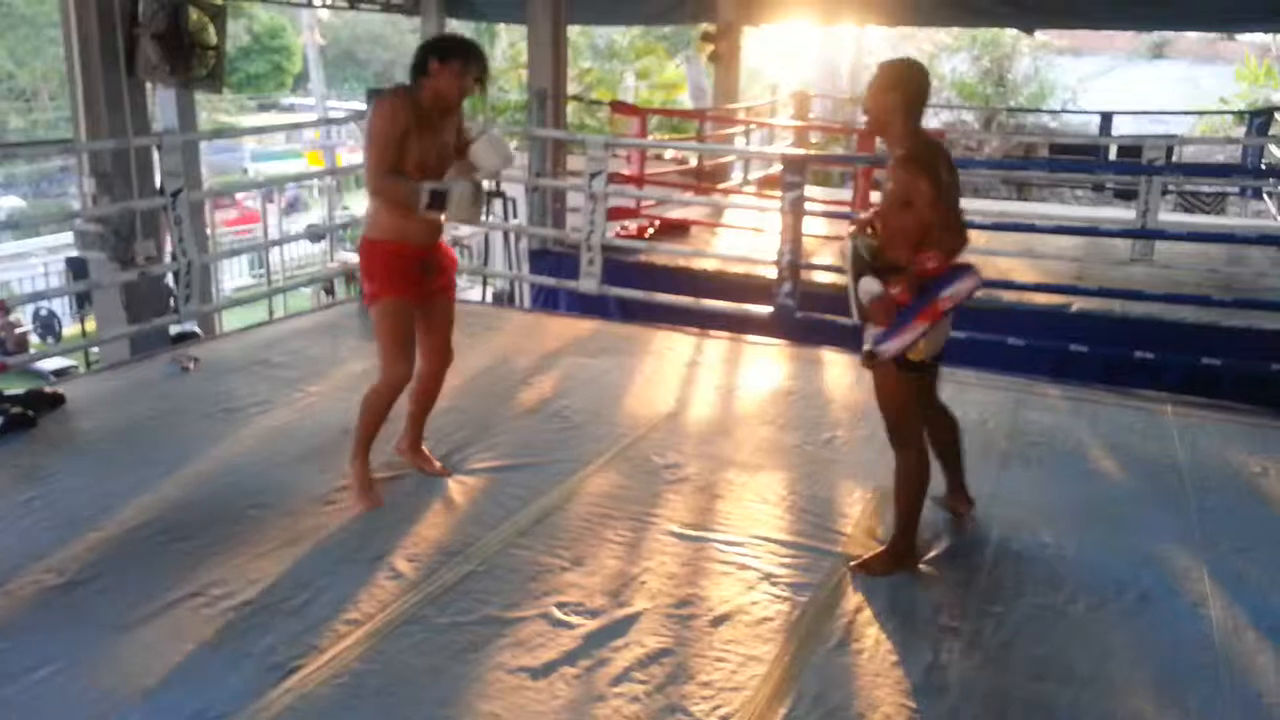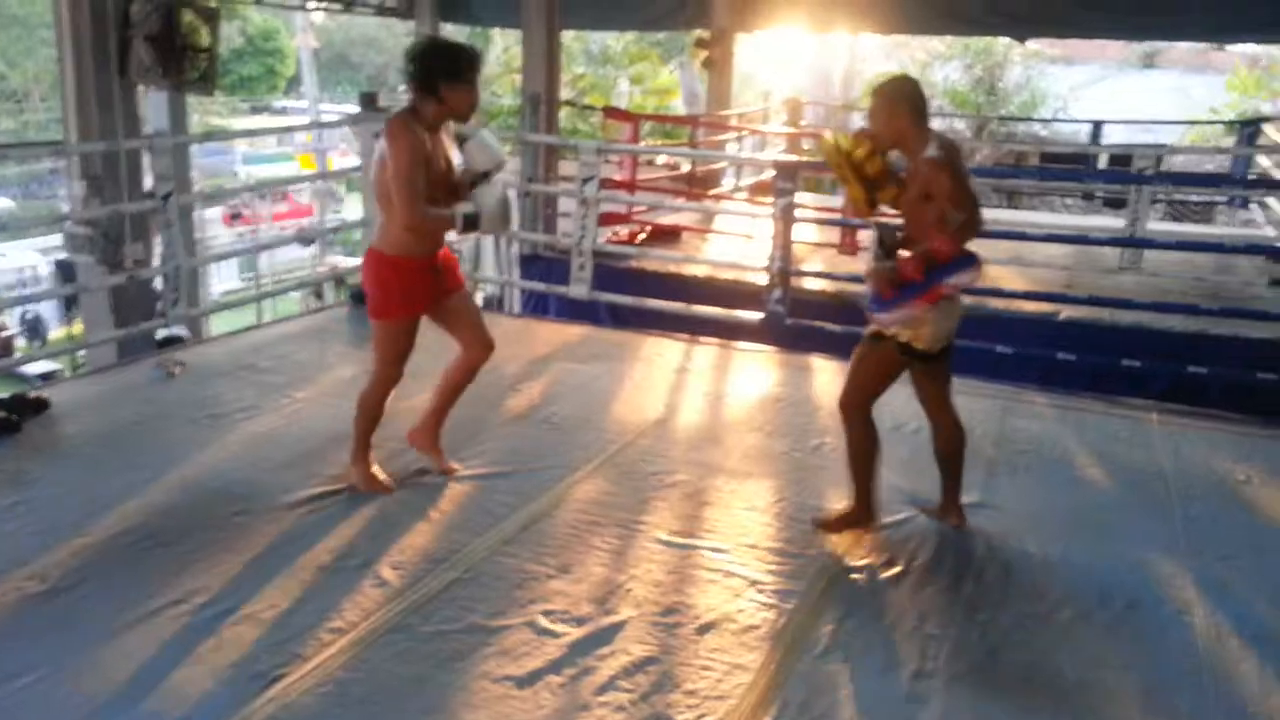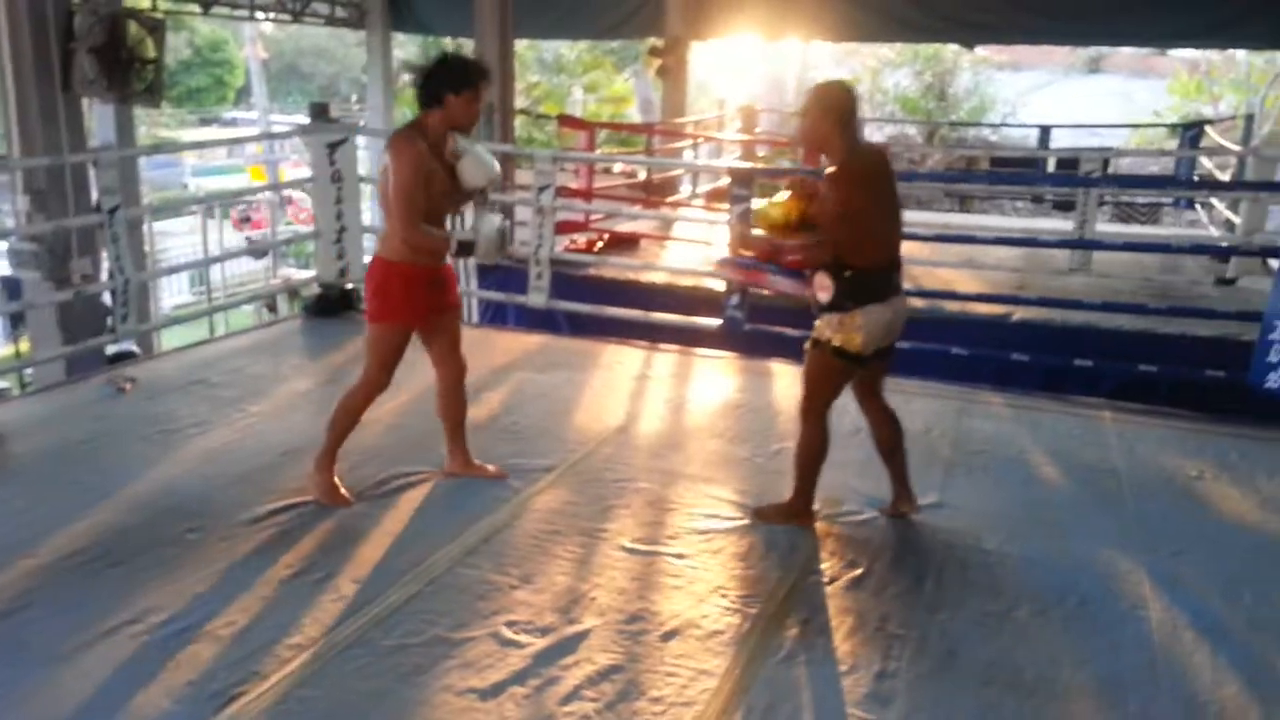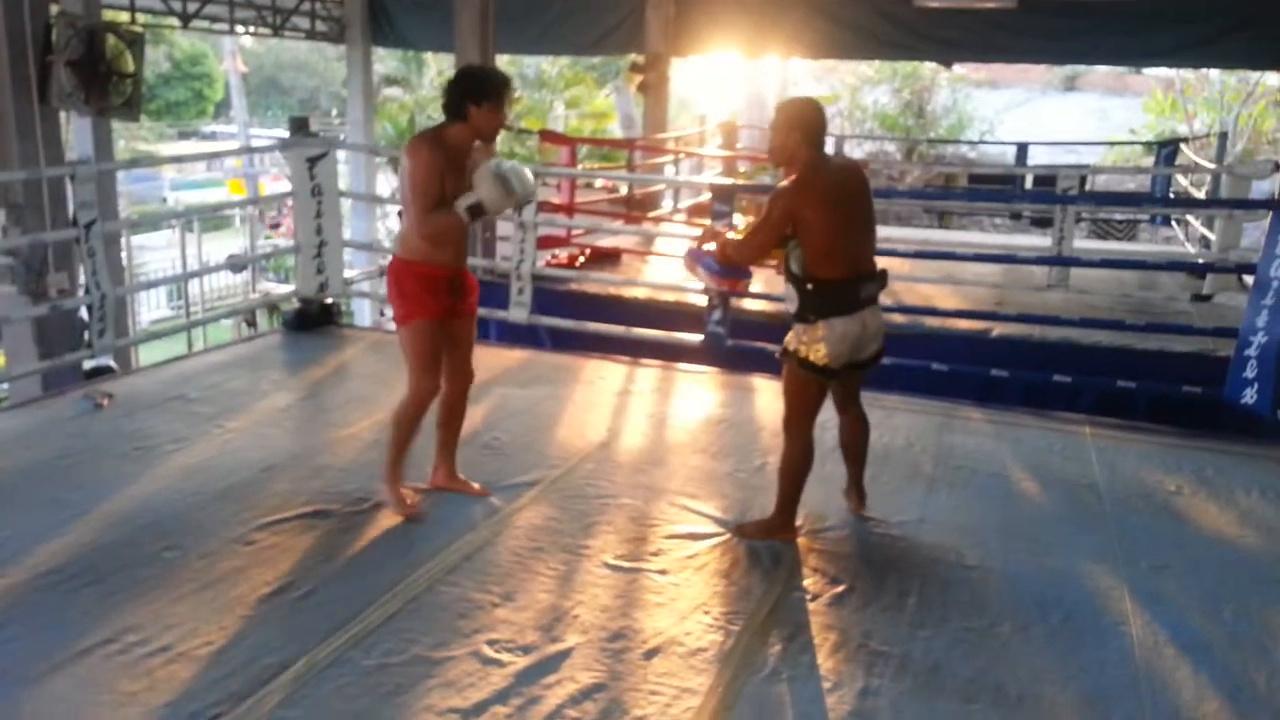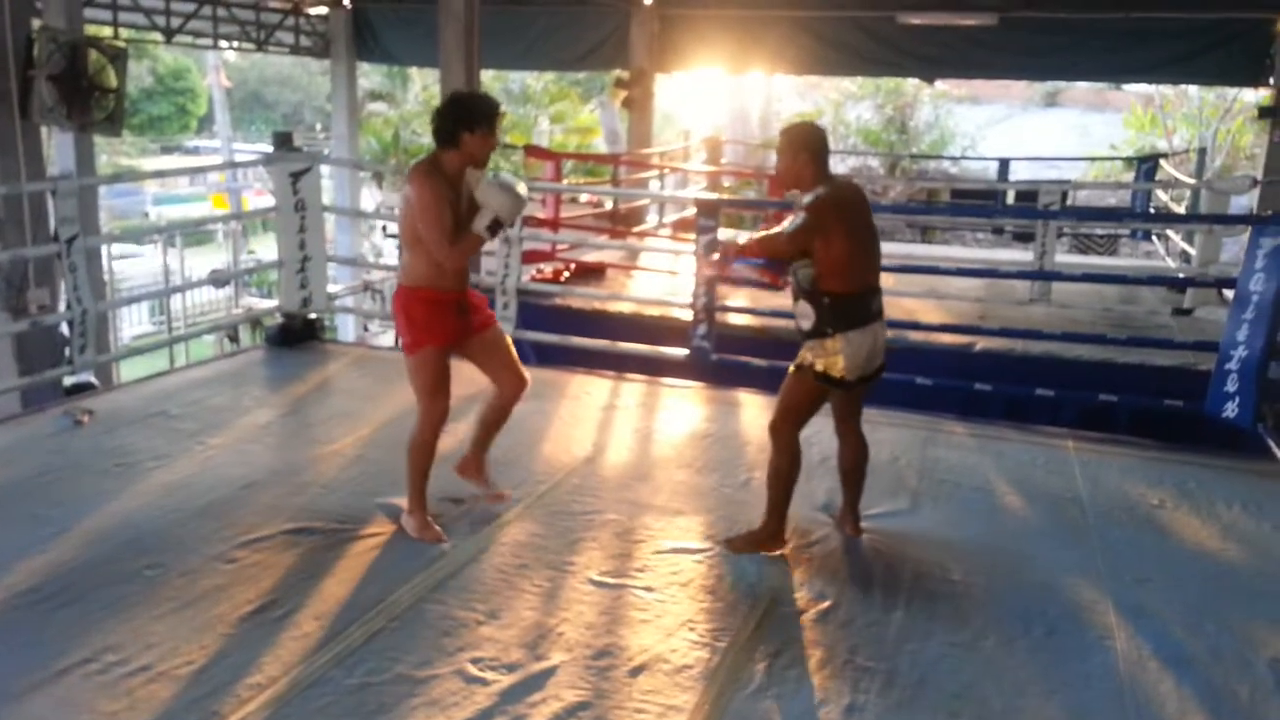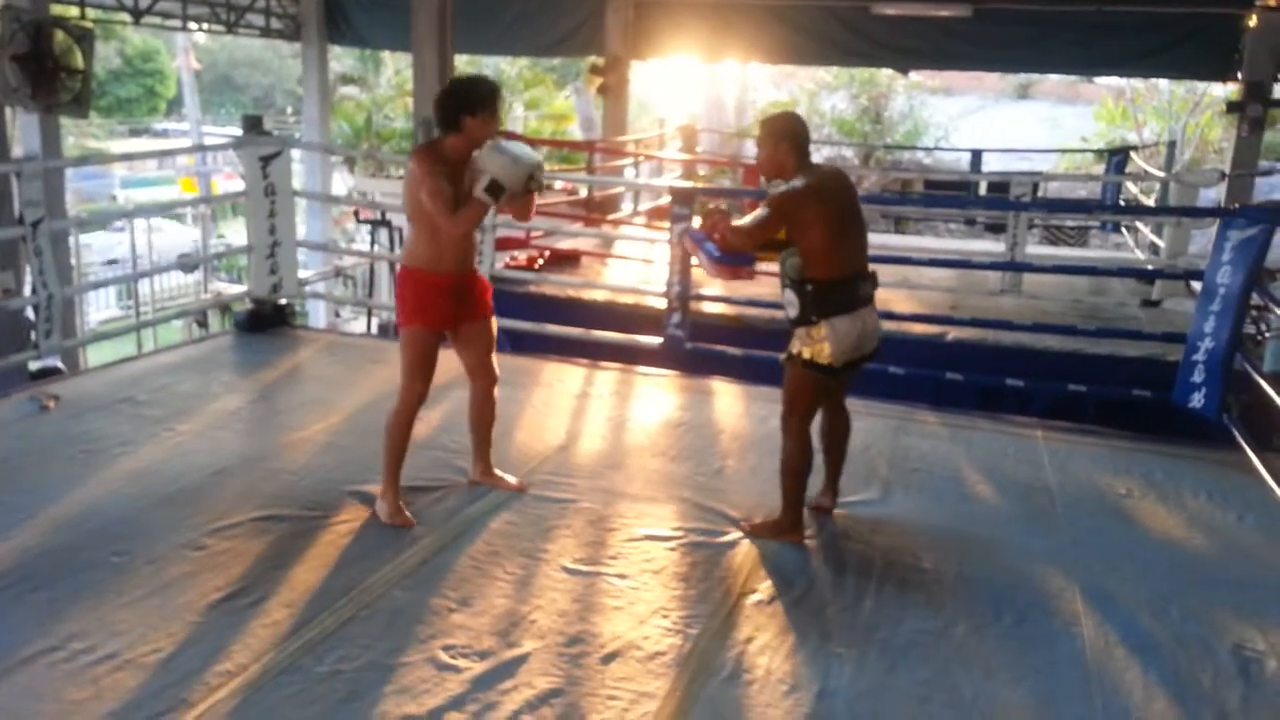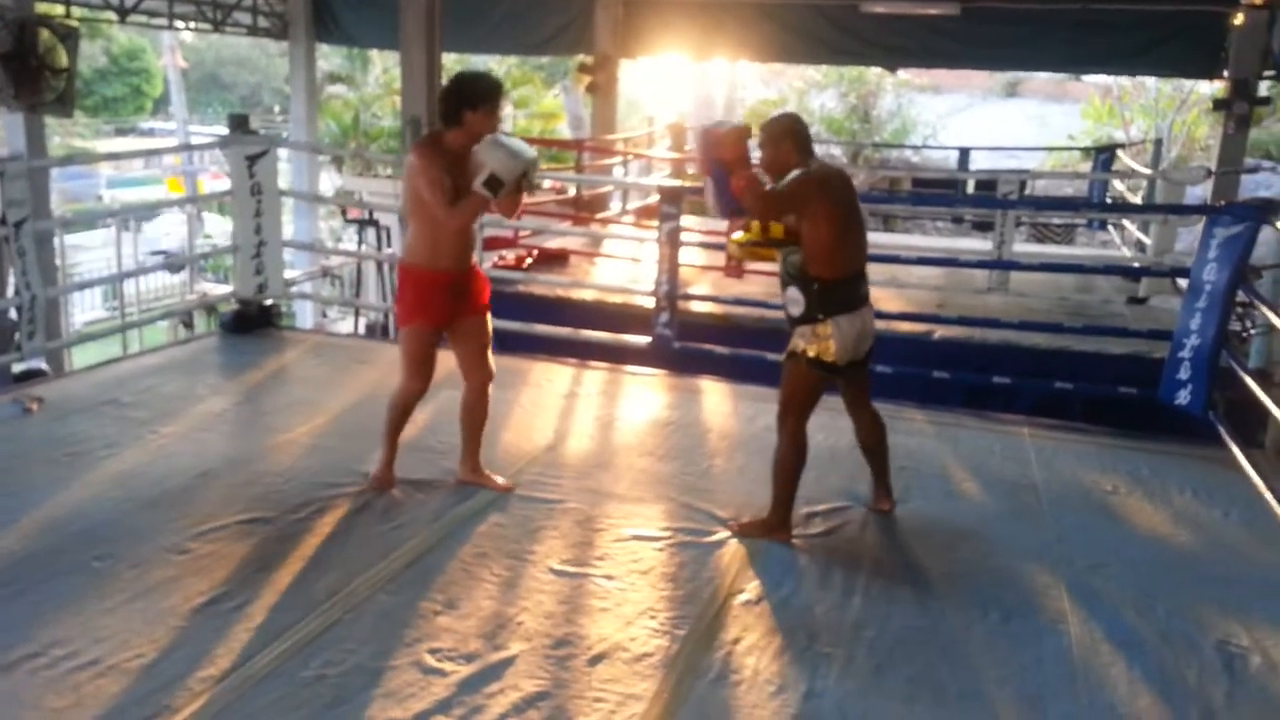
dt=0.3s
person 1, frame 1
left shoulder: (450, 117)
right shoulder: (392, 107)
left elbow: (460, 170)
right elbow: (379, 184)
right wrist: (432, 198)
left hip: (433, 254)
right hip: (388, 257)
left knee: (438, 358)
right knee: (397, 371)
left ankle: (412, 442)
right ankle: (359, 462)
person 1, frame 2
left shoulder: (440, 130)
right shoulder: (405, 134)
right elbow: (412, 218)
left wrist: (471, 182)
right wrist: (463, 220)
left hip: (435, 262)
right hip: (396, 268)
left knee: (480, 346)
right knee: (387, 375)
left ankle: (427, 432)
right ankle: (360, 459)
person 1, frame 3
left shoulder: (446, 142)
right shoulder: (410, 148)
right elbow: (409, 231)
left wrist: (472, 188)
left hip: (435, 275)
right hip: (397, 277)
left knee: (452, 369)
right knee: (374, 381)
left ankle: (459, 457)
right ankle: (324, 465)
person 1, frame 4
left shoulder: (478, 151)
right shoulder: (426, 149)
right elbow: (423, 225)
left wrist: (505, 195)
right wrist: (476, 204)
left hip: (455, 277)
right hip: (415, 277)
left knee: (459, 380)
right knee: (425, 386)
left ankle: (445, 471)
right ankle: (393, 475)
person 1, frame 5
left shoulder: (466, 176)
right shoulder: (425, 181)
right elbow: (450, 255)
left wrist: (497, 211)
right wrist: (491, 222)
left hip: (461, 299)
right hip: (422, 304)
left knee: (513, 381)
right knee: (434, 411)
left ankle: (474, 462)
right ankle: (414, 509)
person 1, frame 6
left shoulder: (478, 160)
right shoulder: (426, 162)
left elbow: (521, 212)
right elbow: (457, 225)
left wrist: (524, 178)
right wrist: (493, 187)
left hip: (467, 282)
right hip: (424, 285)
left knee: (486, 379)
right knee: (413, 391)
left ankle: (482, 467)
right ankle: (388, 492)
person 1, frame 7
left shoulder: (477, 154)
right shoulder: (426, 155)
left elbow: (508, 210)
right elbow: (454, 218)
left wrist: (517, 177)
right wrist: (493, 180)
left hip: (465, 279)
right hip: (423, 281)
left knee: (480, 378)
right knee: (417, 382)
left ankle: (470, 465)
right ankle: (387, 455)
person 2, frame 1
left shoulder: (908, 164)
right shoulder: (926, 152)
left elbow: (950, 237)
left wrist: (897, 296)
right wrist: (879, 224)
left knee: (903, 431)
right knee: (926, 405)
left ankle: (902, 545)
right ankle: (957, 494)
person 2, frame 2
left shoulder: (935, 161)
right shoulder: (929, 156)
left elbow: (966, 221)
right elbow: (912, 207)
left wrist: (903, 268)
left hip: (914, 308)
right hip: (933, 305)
left knee: (854, 403)
right knee: (939, 407)
left ankle: (862, 506)
right ankle: (951, 505)
person 2, frame 3
left shoulder: (839, 180)
right shoulder: (874, 159)
left elbow: (820, 250)
right wrist: (811, 200)
left hip: (852, 311)
right hip: (887, 303)
left knee: (813, 410)
right knee: (872, 399)
left ankle: (799, 506)
right ankle: (901, 492)
person 2, frame 4
left shoulder: (795, 192)
right shoulder: (853, 173)
left elbow: (749, 251)
left wrist: (717, 240)
right wrist: (778, 228)
left hip: (824, 322)
right hip: (865, 313)
left knee: (797, 425)
right knee: (849, 403)
left ankle: (782, 521)
right ankle: (855, 490)
person 2, frame 5
left shoulder: (820, 204)
right shoulder: (847, 193)
left elbow: (783, 243)
left wrist: (740, 247)
right wrist: (763, 246)
left hip: (835, 338)
right hip: (867, 330)
left knee: (783, 431)
right knee: (849, 424)
left ankle: (771, 530)
right ankle: (850, 515)
person 2, frame 6
left shoulder: (793, 194)
right shoulder: (835, 179)
left elbow: (744, 238)
left wrist: (718, 226)
right wrist: (771, 233)
left hip: (824, 325)
right hip: (860, 313)
left knee: (794, 423)
right knee: (833, 403)
left ankle: (789, 522)
right ankle: (829, 490)
person 2, frame 7
left shoulder: (808, 182)
right shoulder: (834, 178)
left elbow: (757, 203)
left wrist: (734, 167)
right wrist: (775, 234)
left hip: (824, 324)
right hip: (854, 314)
left knee: (791, 421)
right knee: (859, 405)
left ankle: (777, 521)
right ankle: (882, 491)
